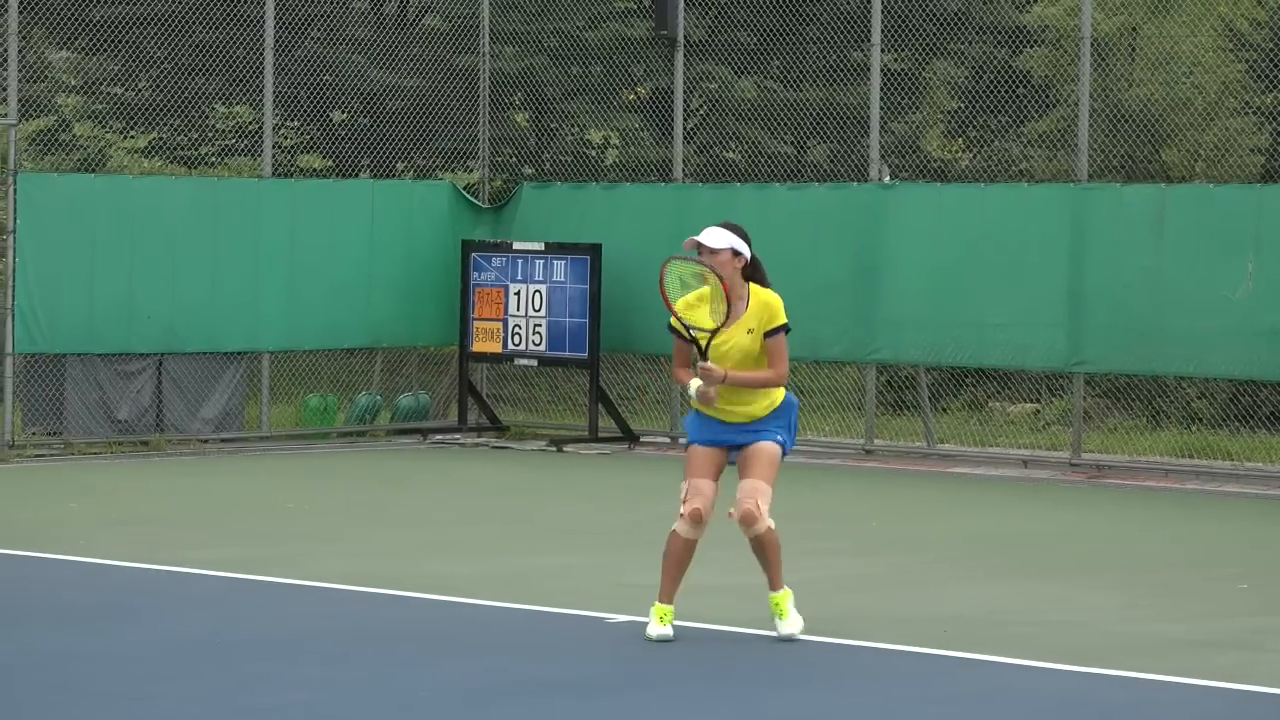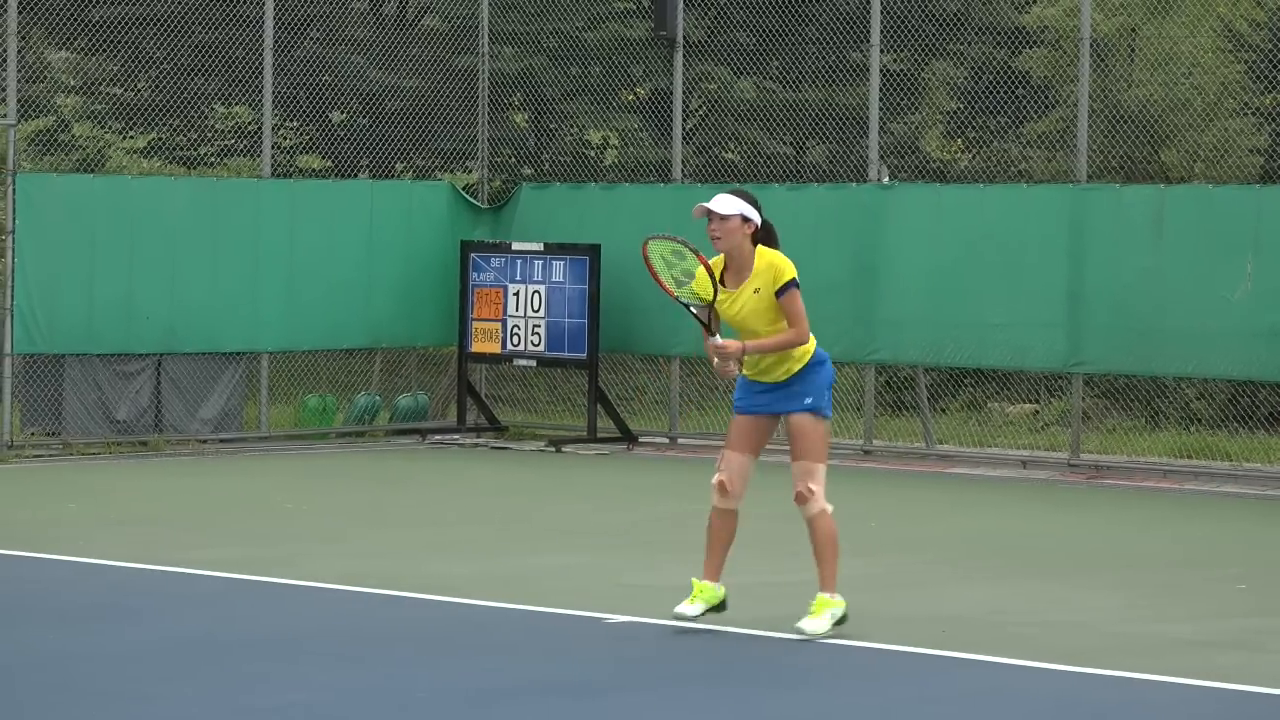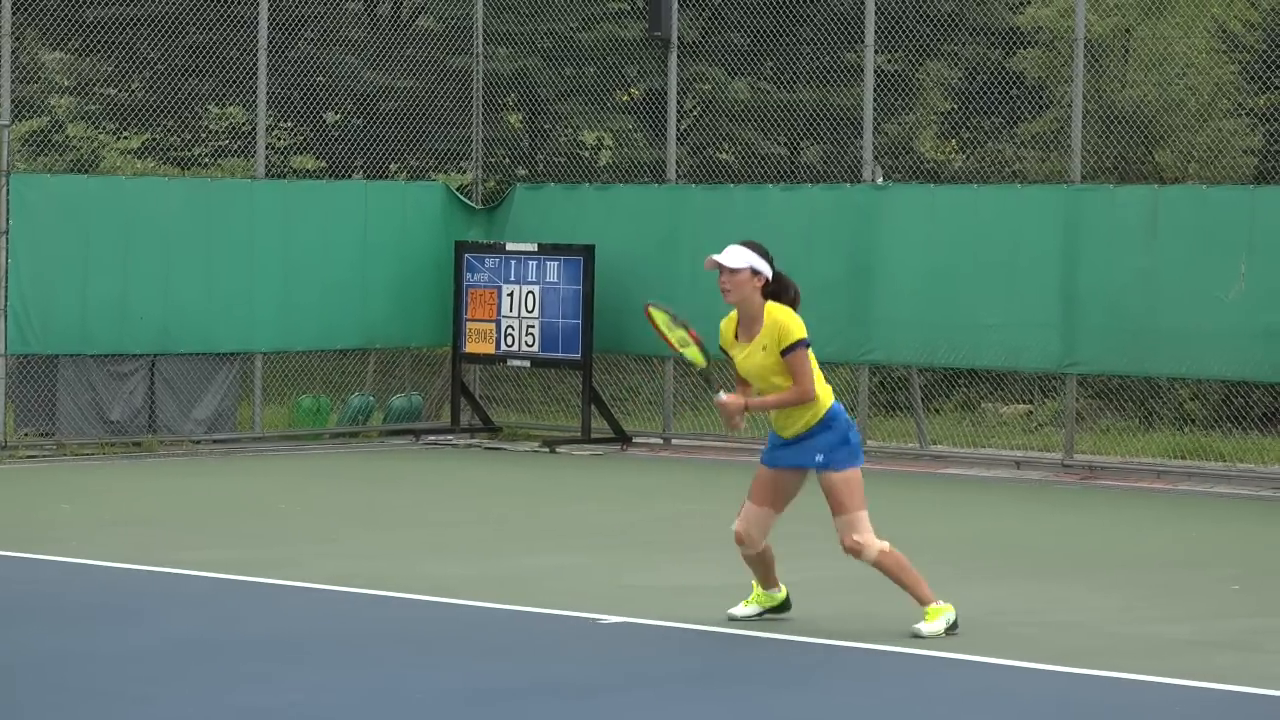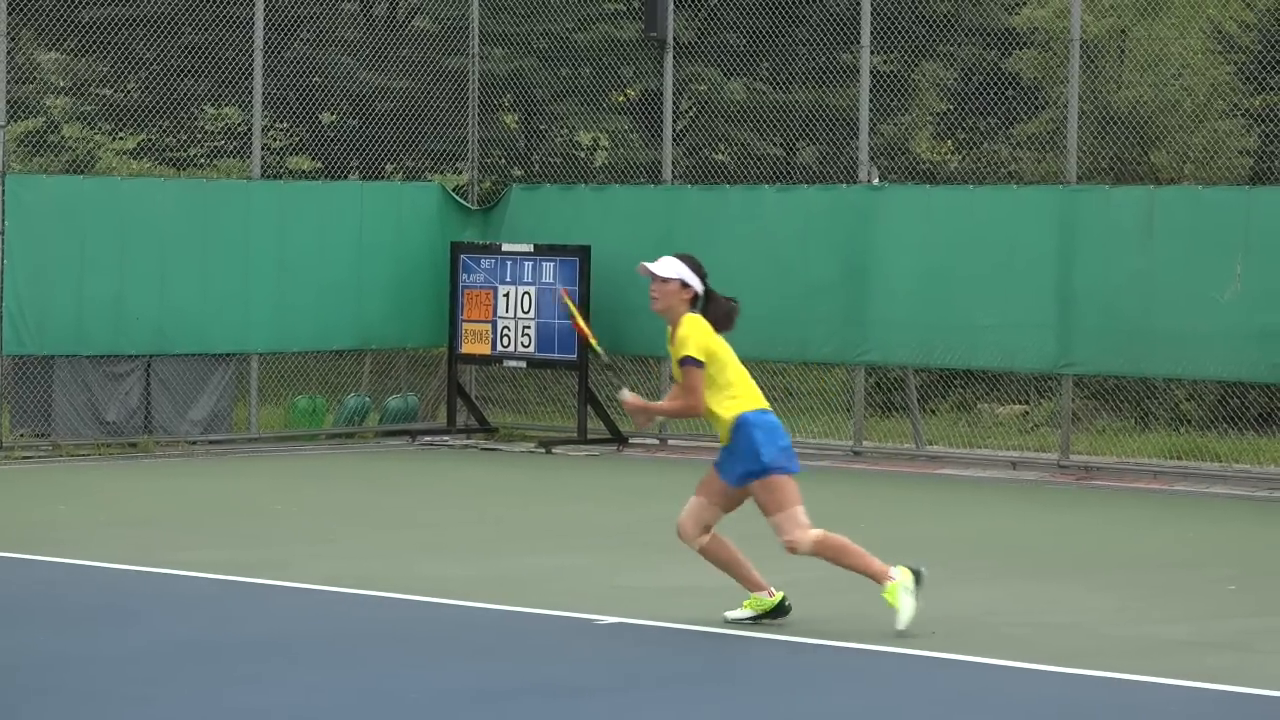
dt=0.2s
person 1, frame 1
left shoulder: (768, 303)
right shoulder: (689, 308)
left elbow: (779, 372)
right elbow: (680, 369)
left wrist: (726, 377)
right wrist: (698, 388)
left hip: (766, 419)
right hip: (711, 420)
left knee: (751, 512)
right knee: (692, 513)
left ankle: (781, 595)
right ankle: (662, 611)
person 1, frame 2
left shoulder: (776, 265)
right shoulder: (711, 273)
left elbow: (800, 333)
right elbow: (708, 334)
left wrist: (744, 348)
right wrist: (726, 356)
left hip: (803, 378)
right hip: (754, 385)
left knee: (808, 493)
right knee: (726, 486)
left ankle: (829, 598)
right ankle: (710, 590)
person 1, frame 3
left shoulder: (783, 322)
right shoulder: (728, 328)
left elbow: (806, 392)
left wrist: (746, 404)
right wrist: (736, 408)
left hip: (825, 430)
right hip: (788, 437)
left knee: (859, 542)
right knee: (746, 534)
left ankle: (936, 607)
right ankle: (770, 591)
person 1, frame 4
left shoulder: (690, 332)
right shoulder: (682, 330)
left elbow: (695, 405)
right elbow: (686, 394)
left wrist: (646, 408)
right wrist: (652, 408)
left hip: (754, 437)
right hip: (739, 441)
left knee: (797, 537)
right knee: (690, 527)
left ankle: (896, 579)
right ankle: (765, 597)
